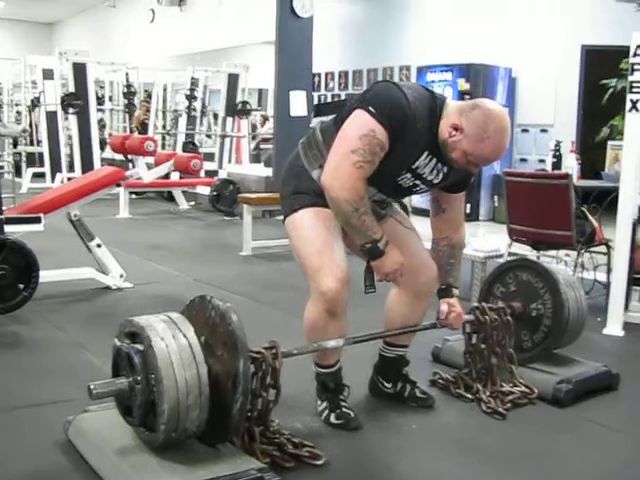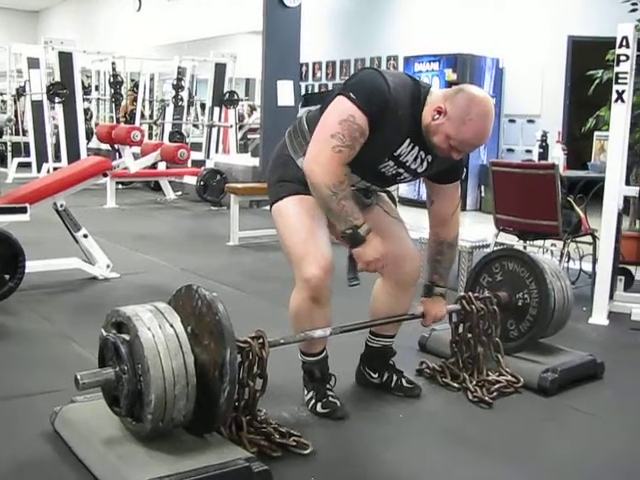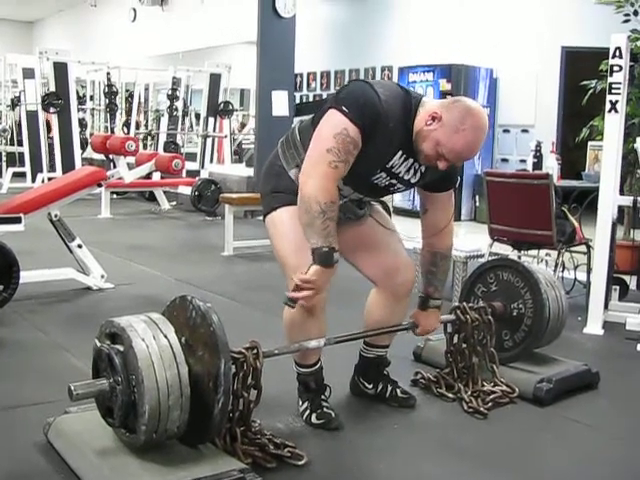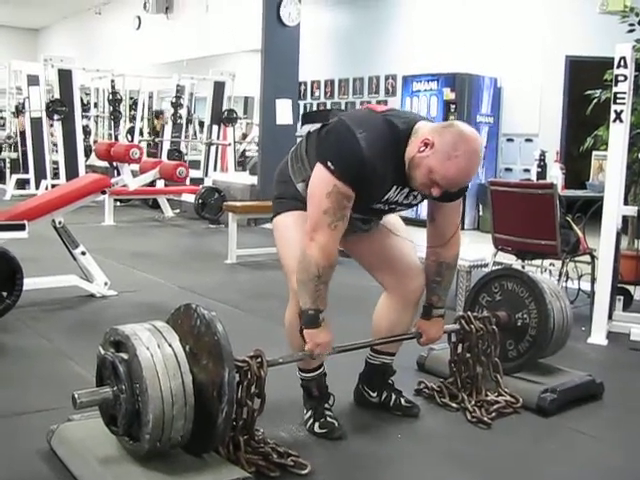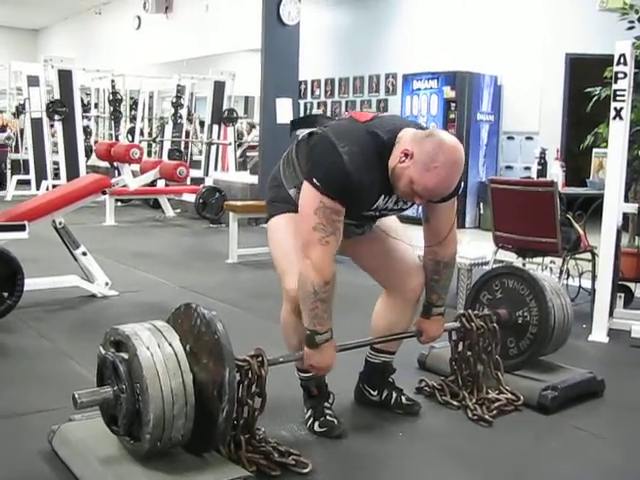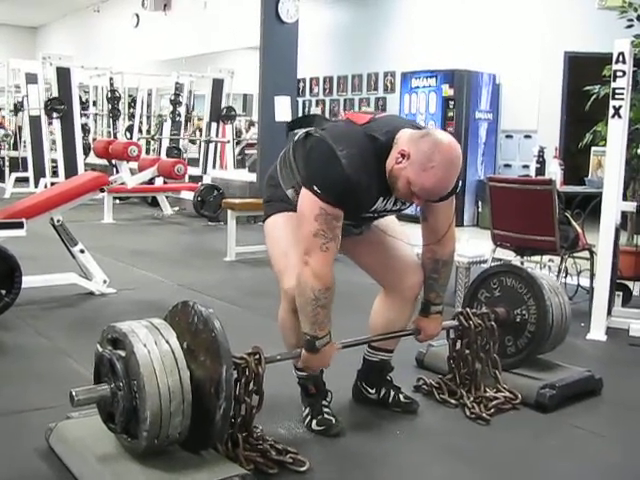
dt=0.7s
person 1, frame 1
left shoulder: (458, 163)
right shoulder: (396, 105)
left elbow: (449, 229)
right elbow: (338, 181)
left wrist: (448, 291)
right wrist: (378, 248)
left hip: (369, 196)
right hip: (314, 185)
left knee: (422, 275)
right knee: (331, 285)
left ankle: (388, 375)
right ankle: (329, 389)
person 1, frame 2
left shoulder: (448, 156)
right shoulder: (378, 92)
left elbow: (445, 222)
right elbow: (320, 166)
left wrist: (435, 292)
right wrist: (359, 236)
left hip: (357, 188)
right hip: (301, 174)
left knee: (406, 265)
right knee: (316, 273)
left ankle: (375, 364)
right ankle: (316, 378)
person 1, frame 3
left shoulder: (443, 163)
right shoulder: (370, 104)
left elbow: (438, 233)
right elbow: (316, 181)
left wrist: (430, 304)
right wrist: (324, 262)
left hip: (351, 199)
right hip: (294, 185)
left knee: (400, 277)
right knee: (309, 287)
left ankle: (370, 375)
right ankle: (311, 389)
person 1, frame 4
left shoulder: (448, 168)
right shoulder: (358, 144)
left elbow: (444, 243)
right elbow: (320, 241)
left wrist: (434, 312)
right wrist: (314, 321)
left hip: (365, 206)
right hip: (302, 192)
left knee: (410, 282)
right knee: (305, 290)
left ankle: (374, 383)
right ankle: (315, 395)
person 1, frame 5
left shoulder: (437, 168)
right shoulder: (343, 159)
left elbow: (441, 242)
right elbow: (318, 259)
left wrist: (434, 311)
right wrist: (319, 340)
left hip: (362, 207)
right hip: (296, 196)
left knee: (411, 280)
right knee: (299, 288)
left ankle: (374, 381)
right ankle: (314, 394)
person 1, frame 6
left shoulder: (435, 167)
right shoulder: (341, 163)
left elbow: (439, 241)
right elbow: (315, 264)
left wrist: (433, 309)
right wrist: (318, 343)
left hip: (359, 205)
right hip: (294, 195)
left knee: (409, 278)
right knee: (298, 288)
left ankle: (372, 380)
right ankle: (312, 393)
